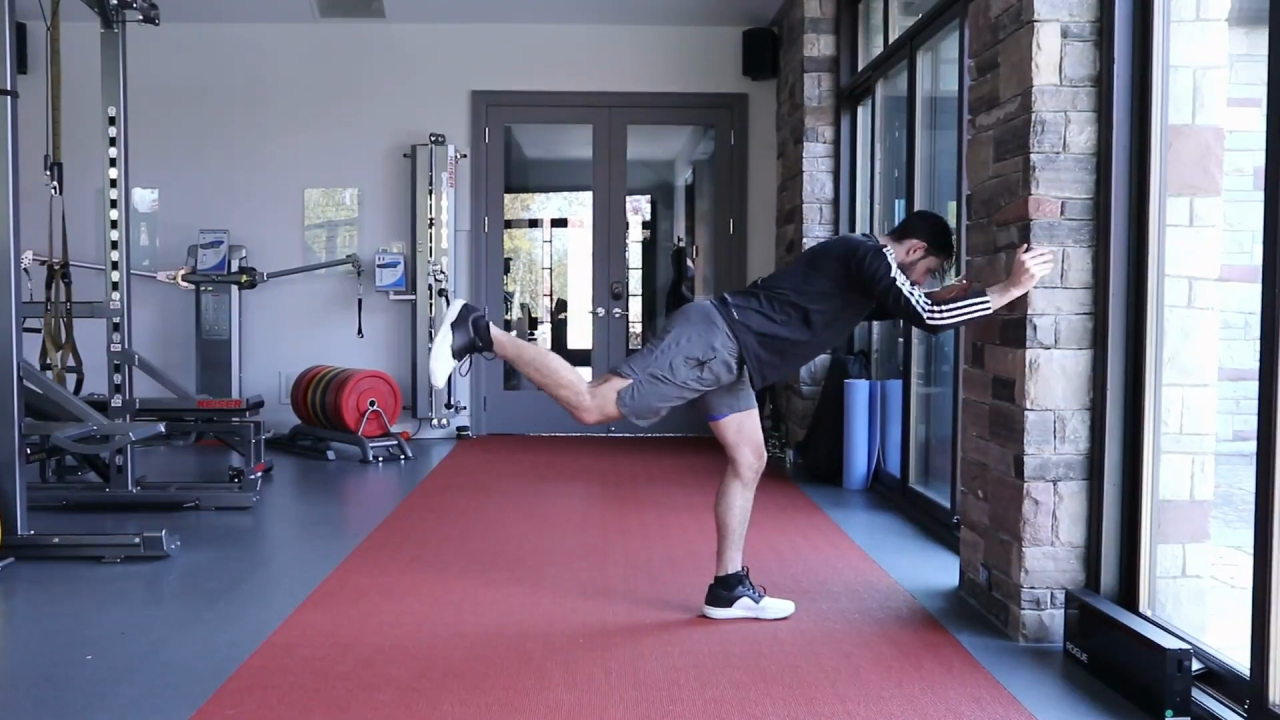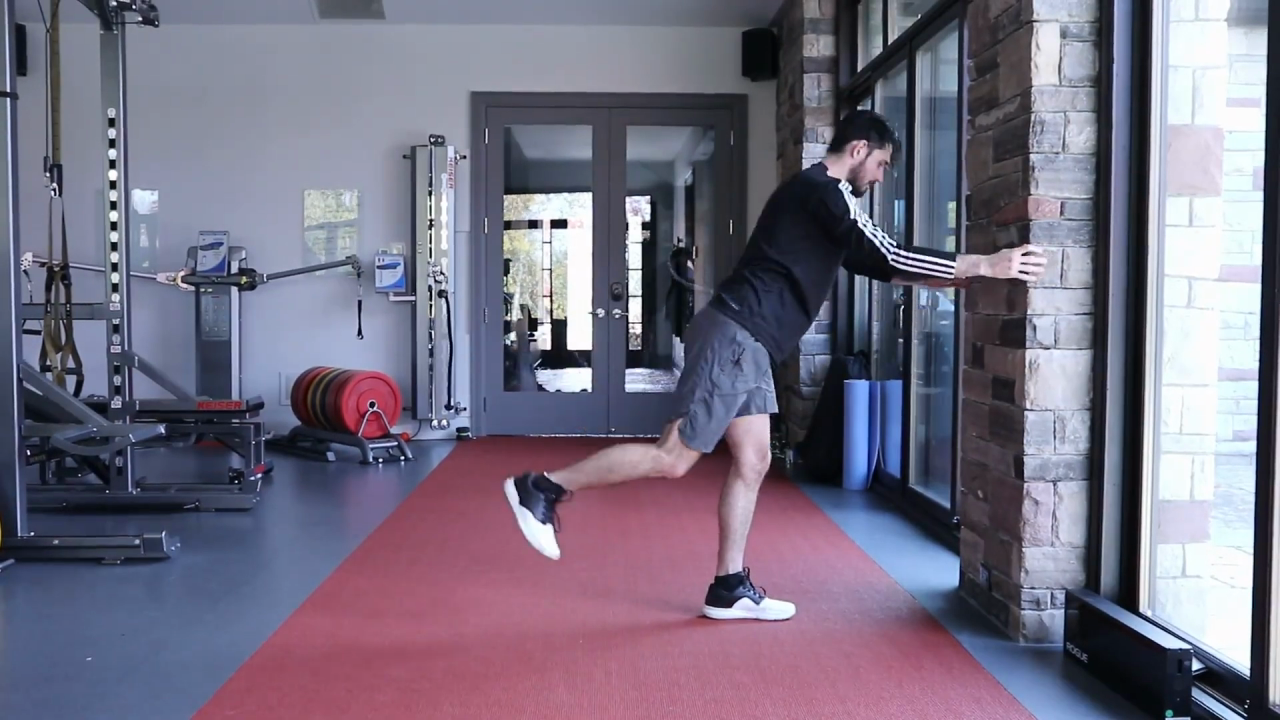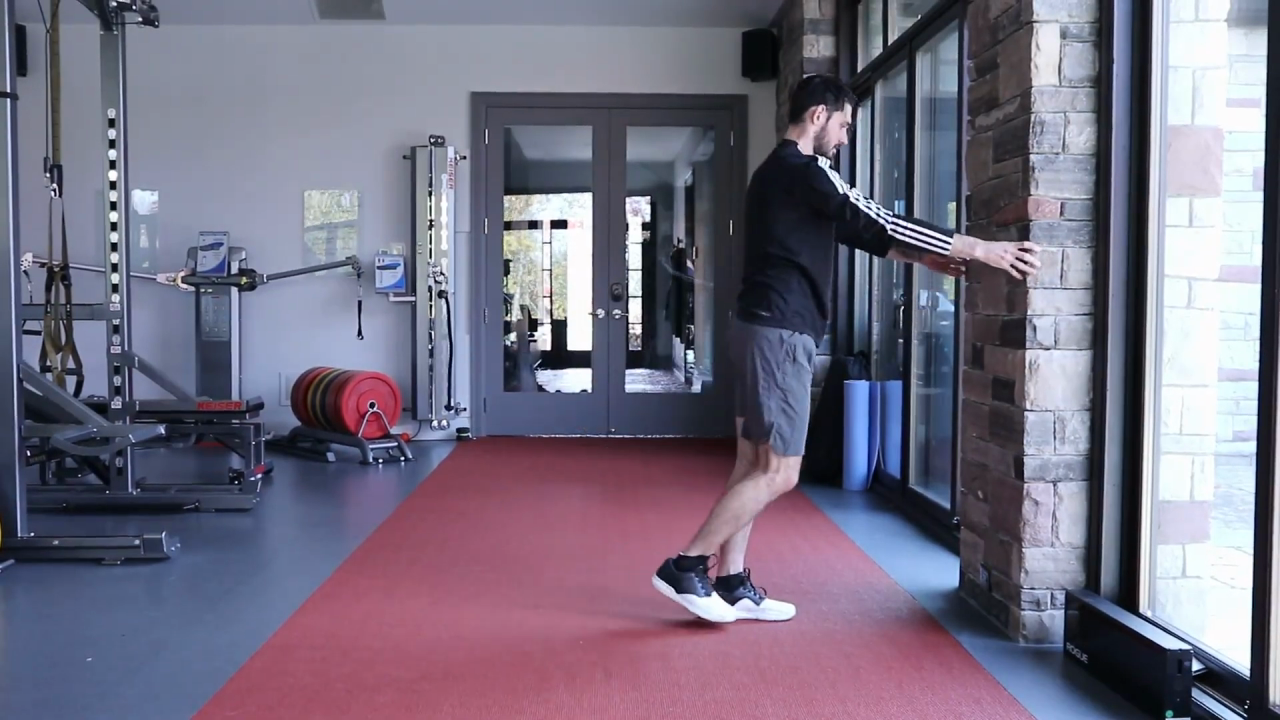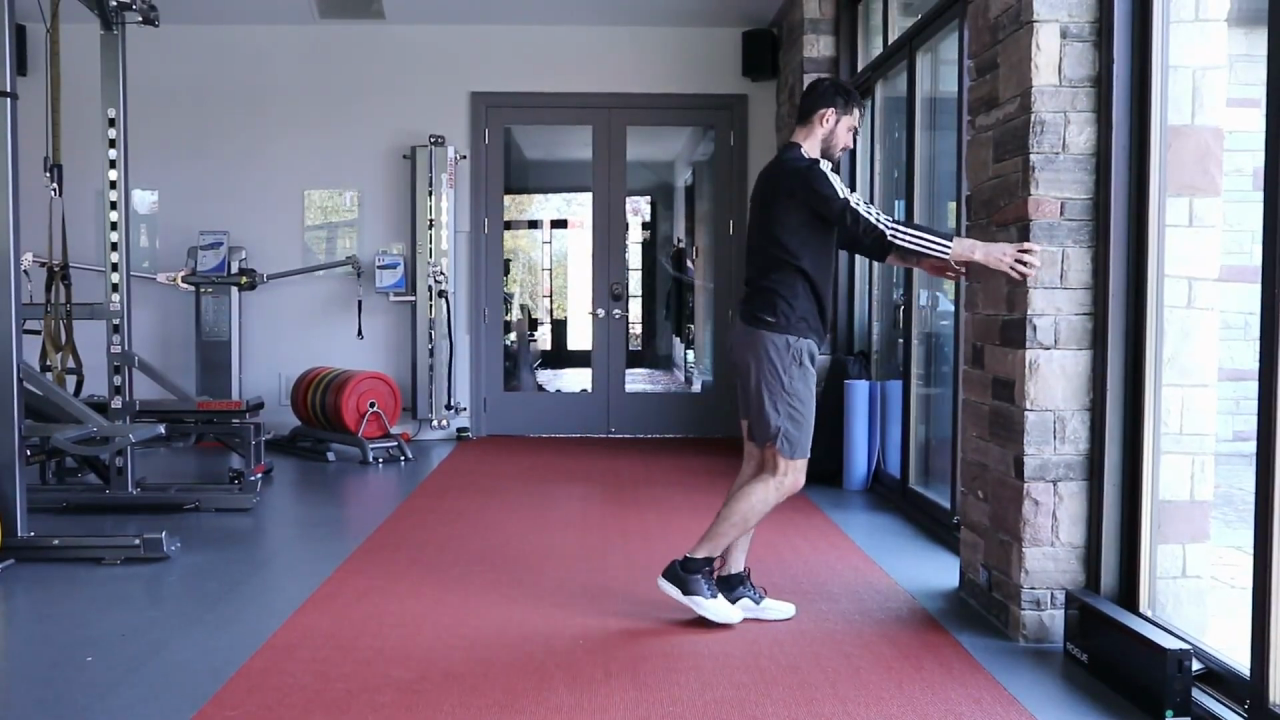
dt=0.5s
person 1, frame 1
left shoulder: (857, 261)
right shoulder: (869, 255)
left elbow: (890, 309)
right elbow: (928, 319)
left wrist: (944, 297)
right wrist: (1010, 289)
left hip: (721, 348)
right hip: (712, 340)
left knee: (749, 461)
right knee: (589, 403)
left ankle: (728, 587)
right ankle: (479, 332)
person 1, frame 2
left shoulder: (813, 193)
right shoulder: (823, 191)
left elbow: (865, 261)
right elbow: (883, 252)
left wrist: (941, 276)
right wrist: (984, 264)
left hip: (748, 342)
right hip: (735, 336)
left knee: (753, 461)
right knee: (673, 457)
left ankle: (730, 588)
right ankle: (543, 489)
person 1, frame 3
left shoulder: (784, 170)
right shoulder: (800, 169)
left elbow: (854, 231)
right elbow: (876, 222)
left wrist: (924, 259)
right wrist: (979, 249)
left hip: (770, 331)
right hip: (779, 334)
left knee: (756, 465)
right knee: (779, 472)
left ankle: (731, 585)
right ankle: (684, 568)
person 1, frame 4
left shoulder: (787, 171)
right shoulder: (805, 173)
left elbow: (856, 236)
right elbow: (879, 228)
left wrist: (921, 262)
right wrist: (980, 252)
left hip: (771, 332)
right hip: (782, 336)
left knee: (761, 466)
right knee: (785, 476)
left ankle: (731, 583)
right ankle: (690, 570)
